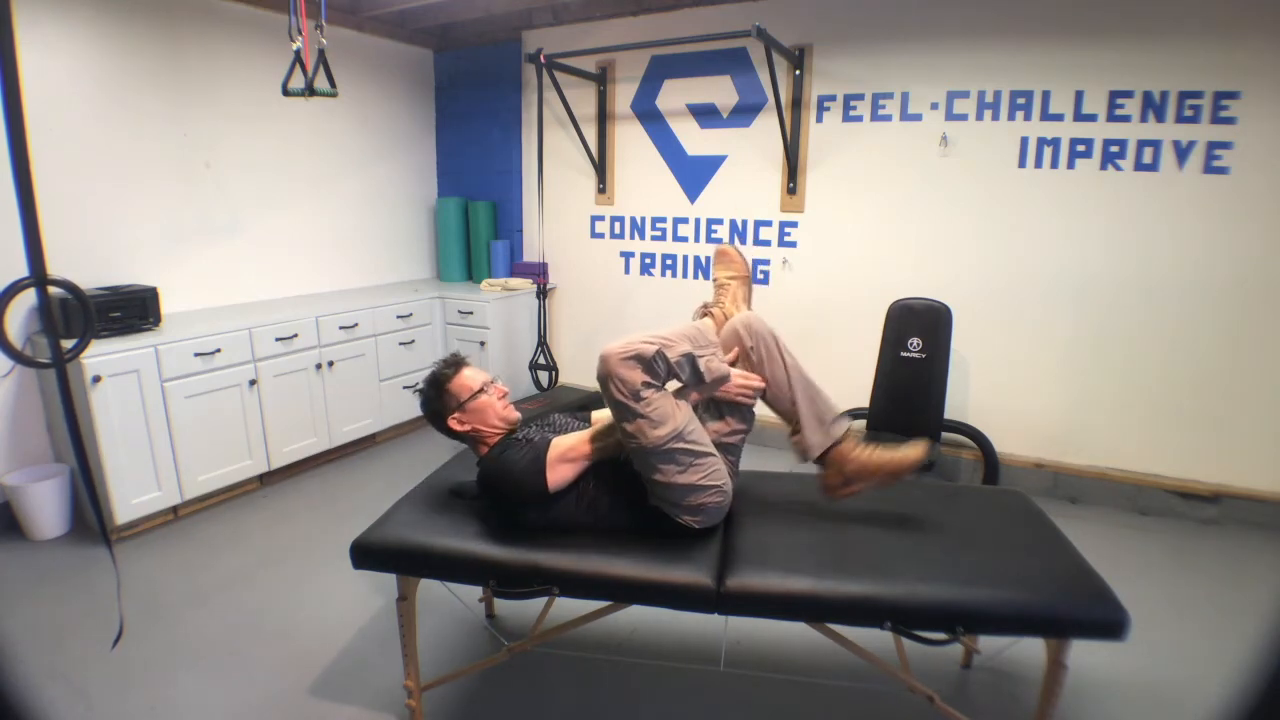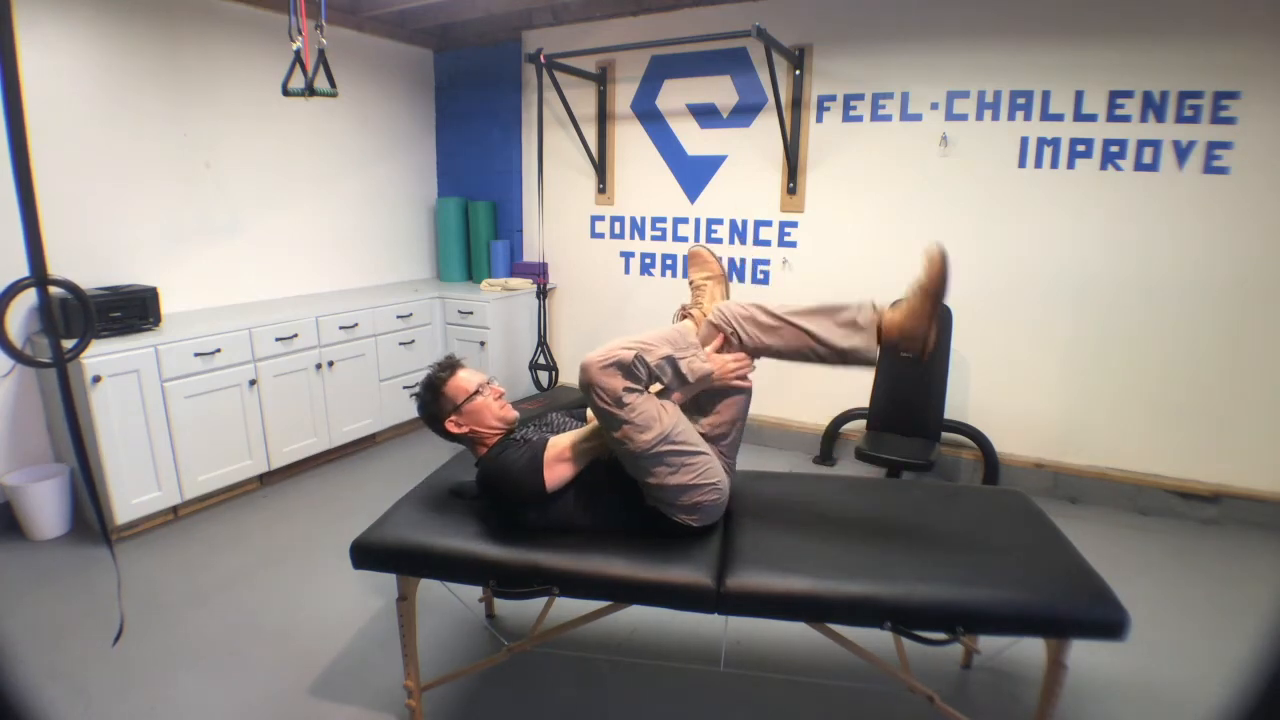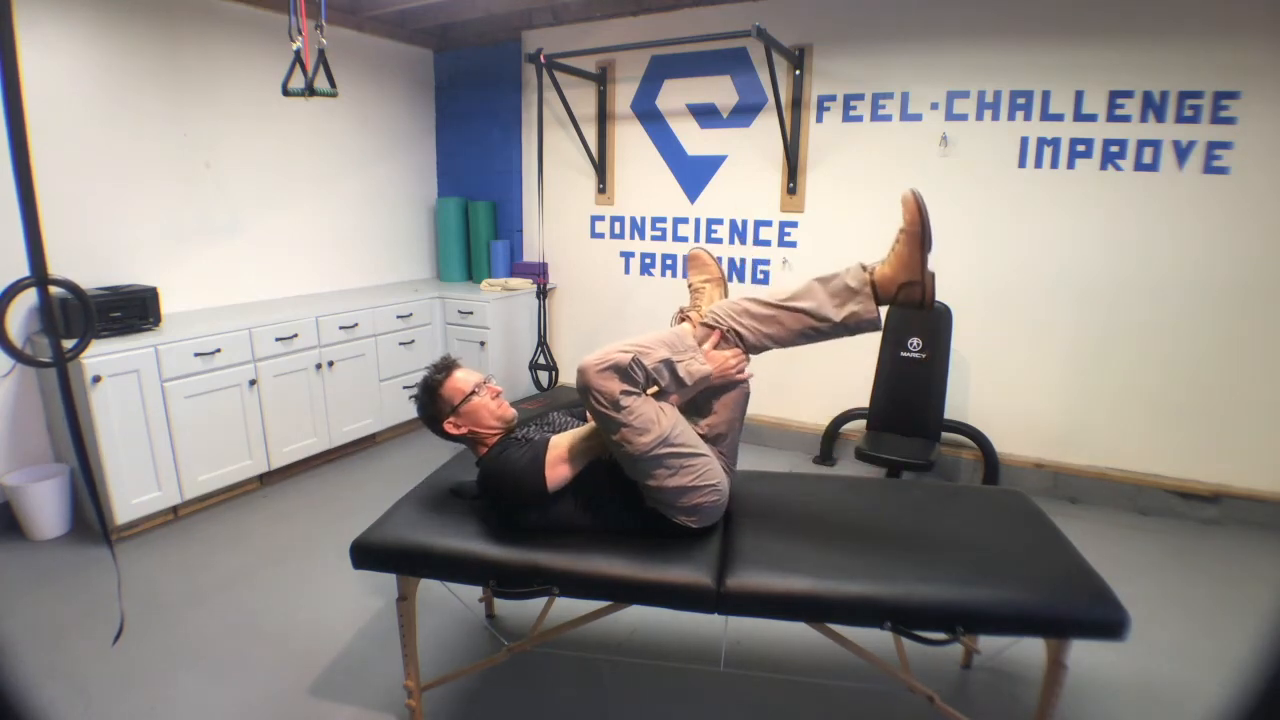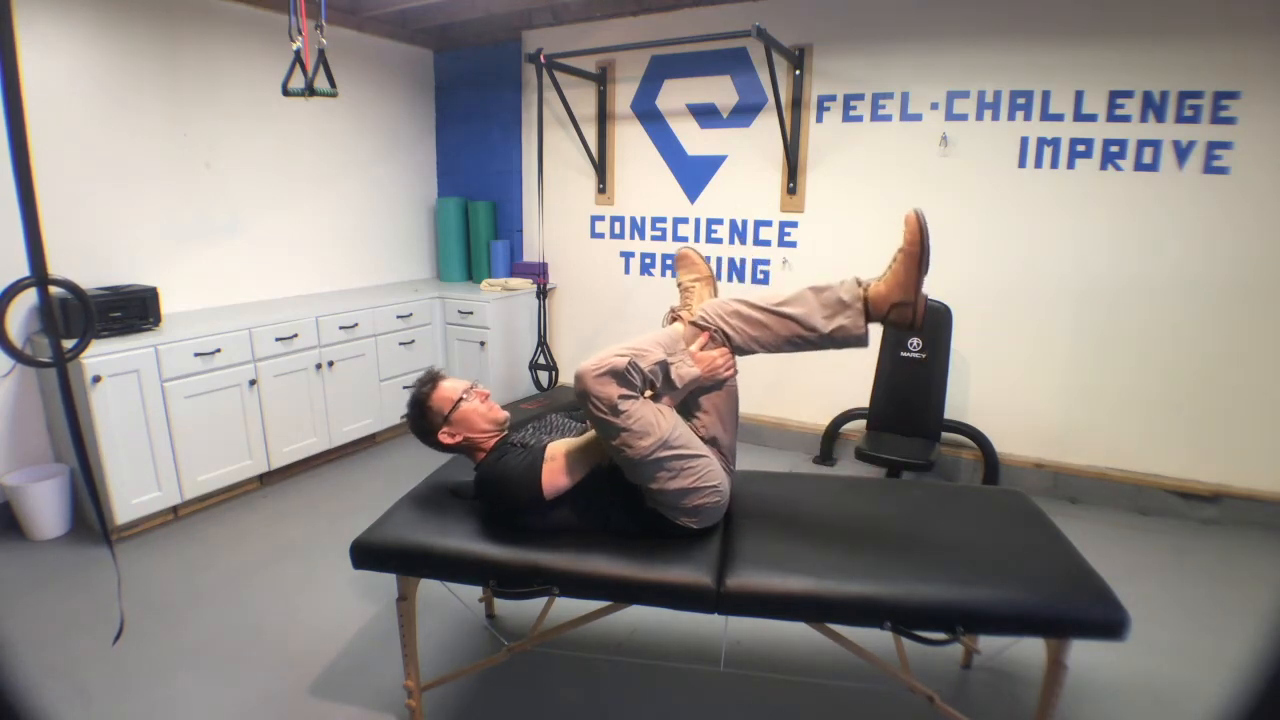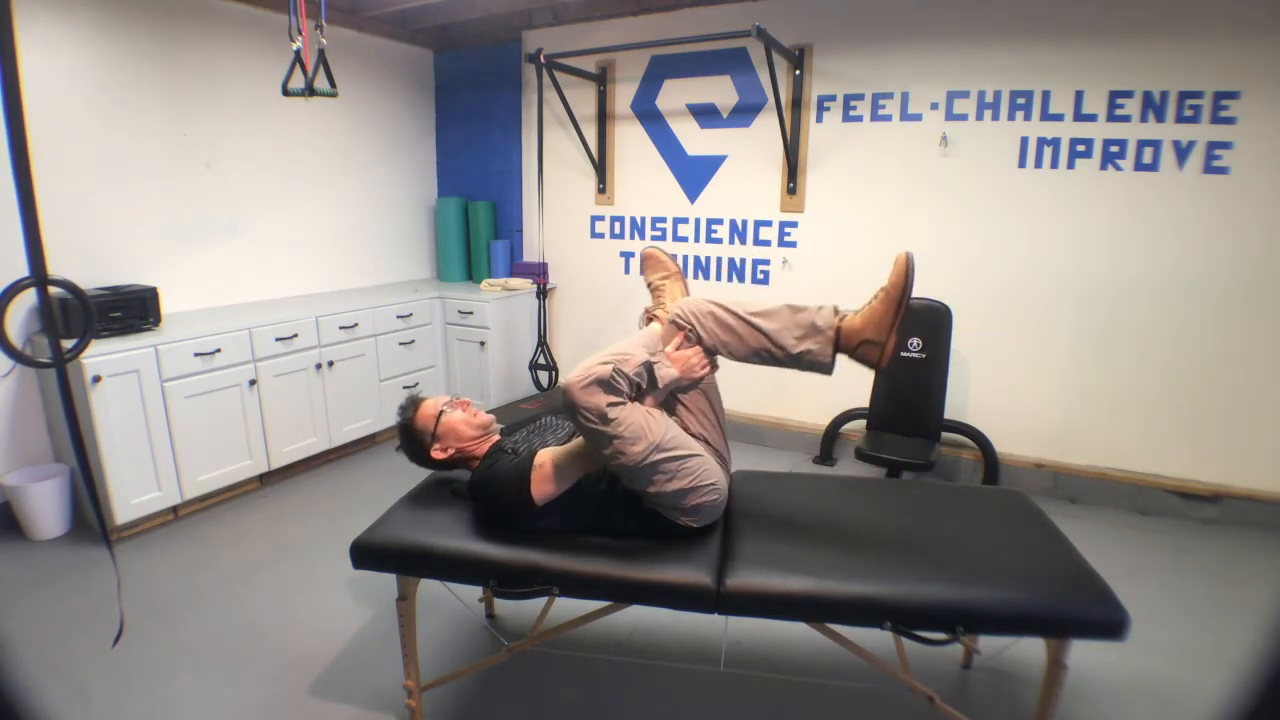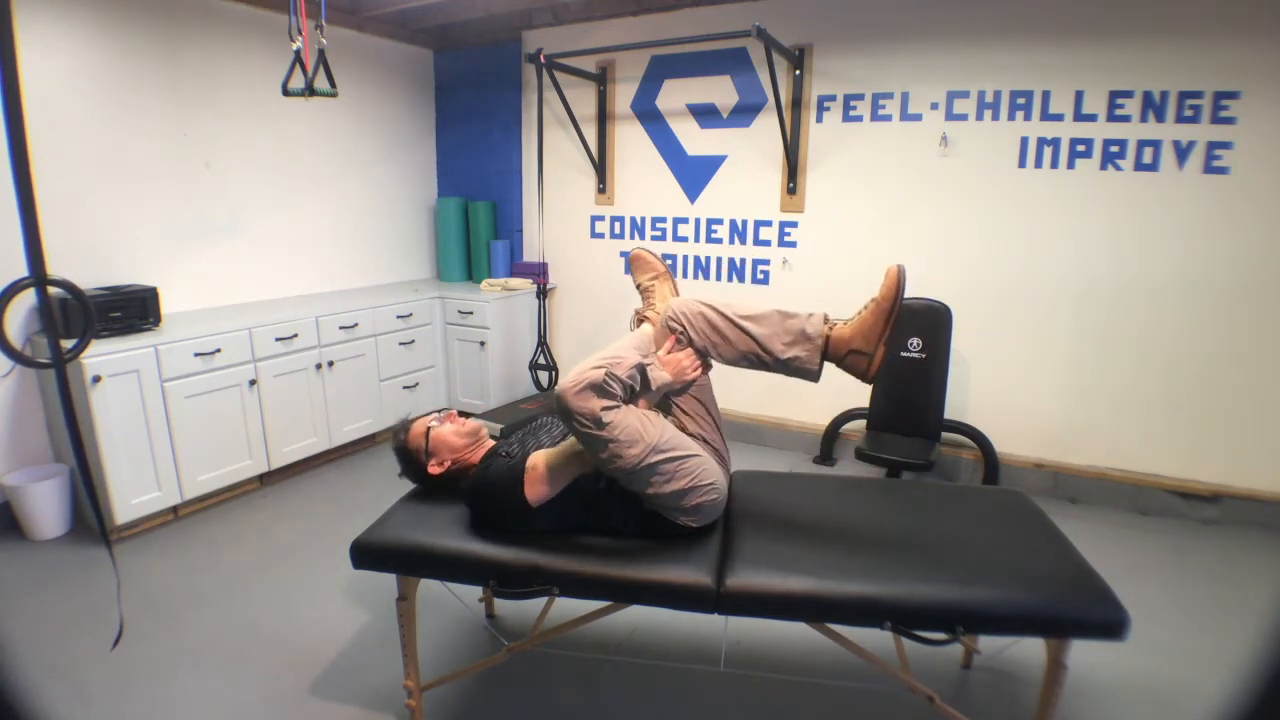
dt=0.3s
person 1, frame 1
left shoulder: (536, 429)
right shoulder: (503, 473)
left elbow: (627, 417)
right elbow: (600, 443)
left wrist: (695, 379)
right wrist: (699, 385)
left hip: (695, 465)
right hip: (692, 500)
left knee: (749, 332)
right knee: (619, 359)
left ankle: (840, 459)
right ankle: (718, 322)
person 1, frame 2
left shoulder: (537, 428)
right shoulder: (502, 474)
left elbow: (610, 419)
right elbow: (595, 439)
left wrist: (690, 367)
right wrist: (693, 375)
left hip: (697, 462)
right hip: (694, 494)
left knee: (734, 319)
right knee: (601, 366)
left ankle: (891, 326)
right ankle: (699, 322)
person 1, frame 3
left shoulder: (537, 428)
right shoulder: (502, 473)
left elbow: (617, 420)
right elbow: (596, 439)
left wrist: (688, 367)
right wrist: (693, 373)
left hip: (698, 461)
right hip: (693, 495)
left knee: (732, 321)
right knee: (599, 370)
left ankle: (883, 285)
right ankle: (699, 325)
person 1, frame 4
left shoulder: (532, 434)
right shoulder: (500, 479)
left elbow: (612, 420)
right elbow: (596, 449)
left wrist: (675, 370)
right wrist: (682, 376)
left hip: (699, 460)
right hip: (693, 498)
left knee: (718, 319)
right knee: (597, 373)
left ankle: (877, 300)
right ankle: (691, 317)
person 1, frame 5
left shoulder: (527, 435)
right shoulder: (493, 482)
left elbow: (603, 431)
right elbow: (588, 454)
left wrist: (655, 366)
right wrist: (663, 377)
left hip: (694, 459)
right hip: (693, 494)
left knee: (693, 315)
right knee: (583, 384)
left ankle: (848, 332)
right ankle: (665, 322)
person 1, frame 6
left shoulder: (521, 443)
right shoulder: (489, 489)
left elbow: (600, 433)
right elbow: (581, 460)
left wrist: (648, 368)
right wrist: (658, 377)
left hip: (694, 457)
right hip: (694, 493)
left knee: (685, 315)
right knee: (578, 388)
left ankle: (839, 342)
right ankle: (657, 325)
